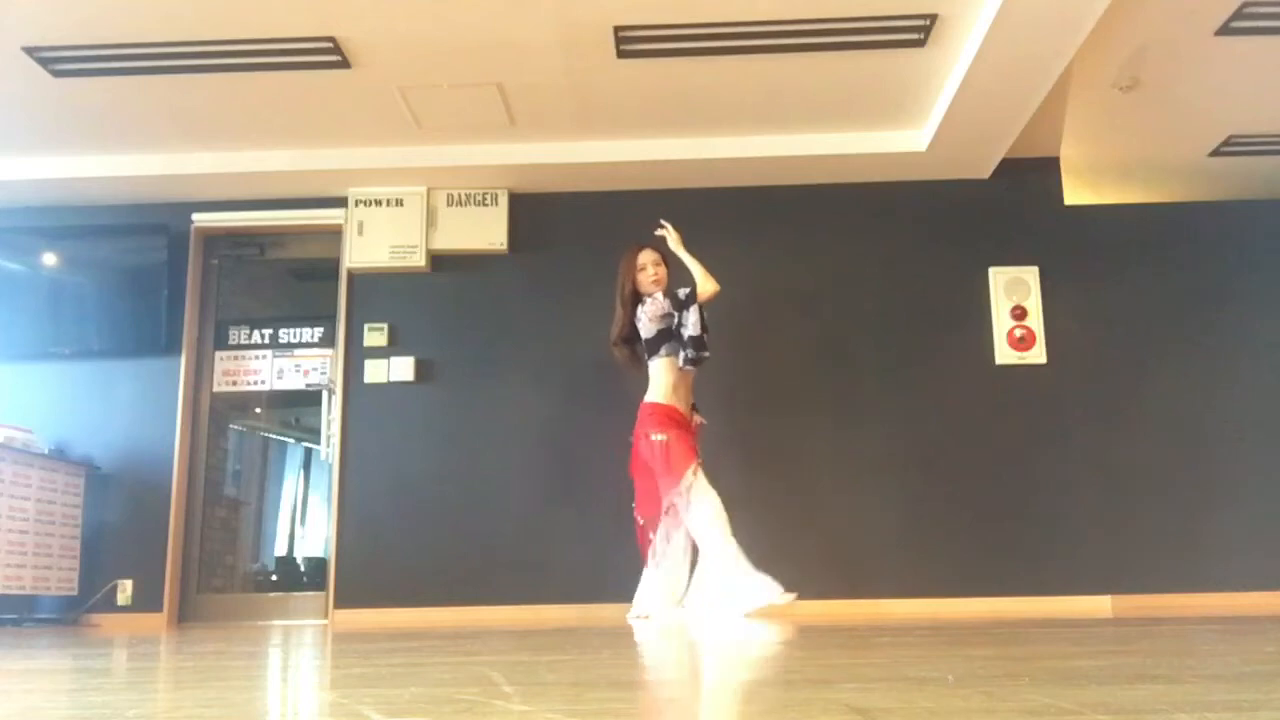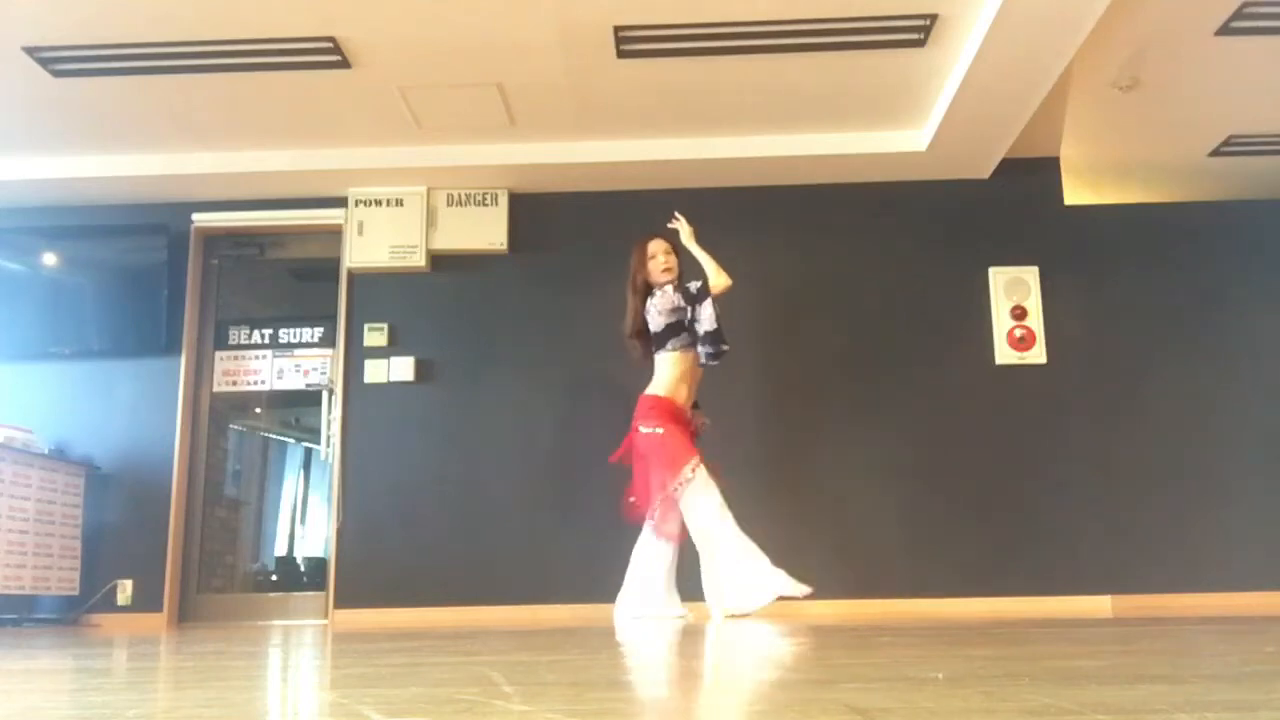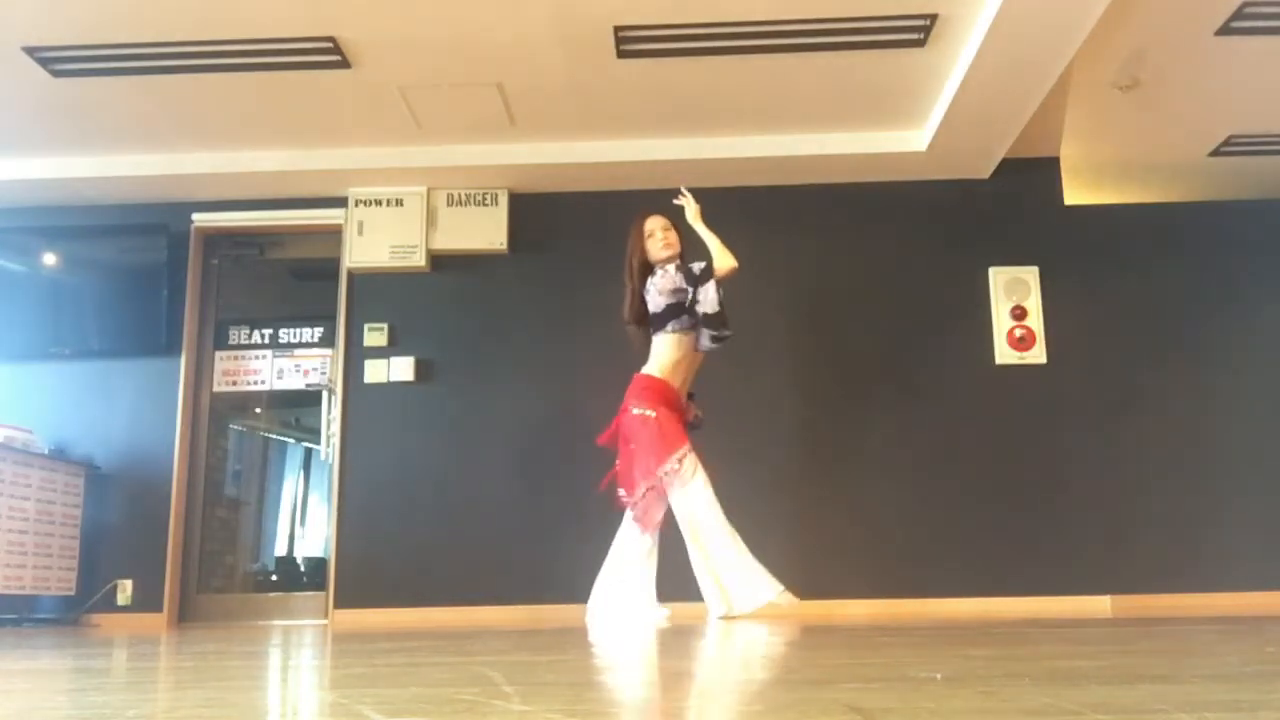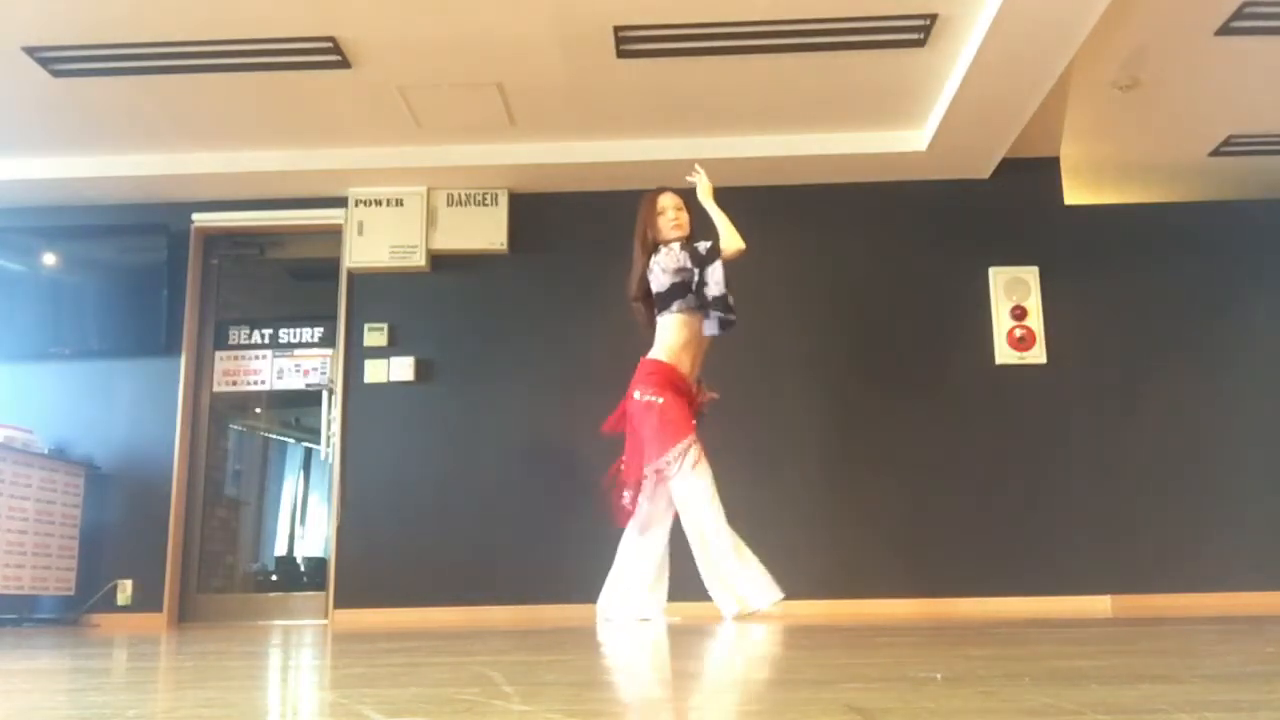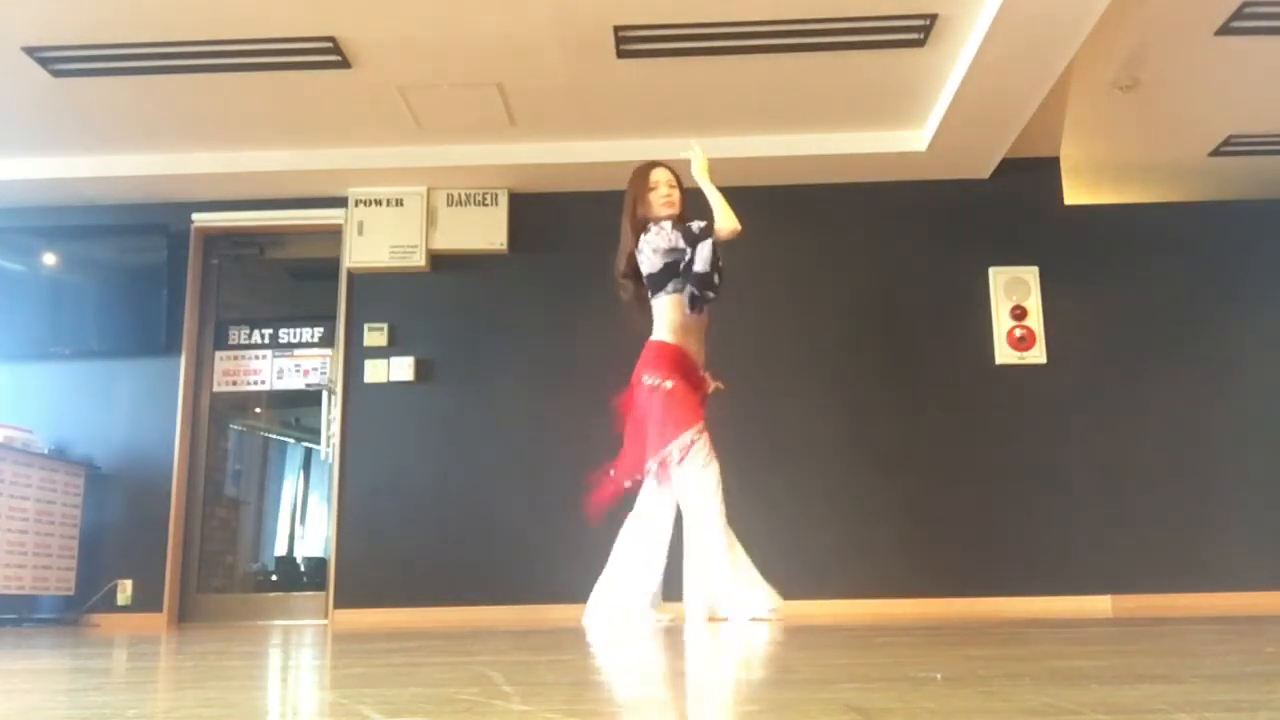
dt=1s
person 1, frame 1
left shoulder: (667, 312)
right shoulder: (649, 309)
right elbow: (709, 288)
right wrist: (680, 249)
left hip: (673, 422)
right hip: (661, 422)
left knee: (678, 516)
right knee: (703, 509)
left ankle: (655, 602)
right ankle: (741, 591)
person 1, frame 2
left shoulder: (676, 302)
right shoulder: (661, 300)
right elbow: (721, 282)
right wrist: (693, 242)
left hip: (673, 419)
right hip: (659, 417)
left knee: (667, 511)
right knee: (706, 506)
left ankle: (645, 601)
right ankle: (751, 584)
person 1, frame 3
left shoulder: (679, 282)
right shoulder: (663, 279)
right elbow: (728, 264)
right wrist: (698, 221)
left hip: (665, 405)
right hip: (650, 400)
left knee: (649, 506)
right knee: (697, 501)
left ankle: (619, 602)
right ankle: (737, 591)
person 1, frame 4
left shoulder: (684, 262)
right shoulder: (667, 257)
right elbow: (734, 246)
right wrist: (708, 199)
left hip: (673, 392)
right hip: (657, 388)
left knee: (655, 498)
right knee: (698, 496)
left ankle: (630, 600)
right ankle: (738, 592)
person 1, frame 5
left shoulder: (674, 241)
right shoulder: (658, 237)
right elbow: (729, 227)
right wrist: (704, 179)
left hip: (678, 376)
right hip: (665, 372)
left knee: (662, 491)
right knee: (700, 487)
left ankle: (620, 600)
right ankle: (727, 596)
